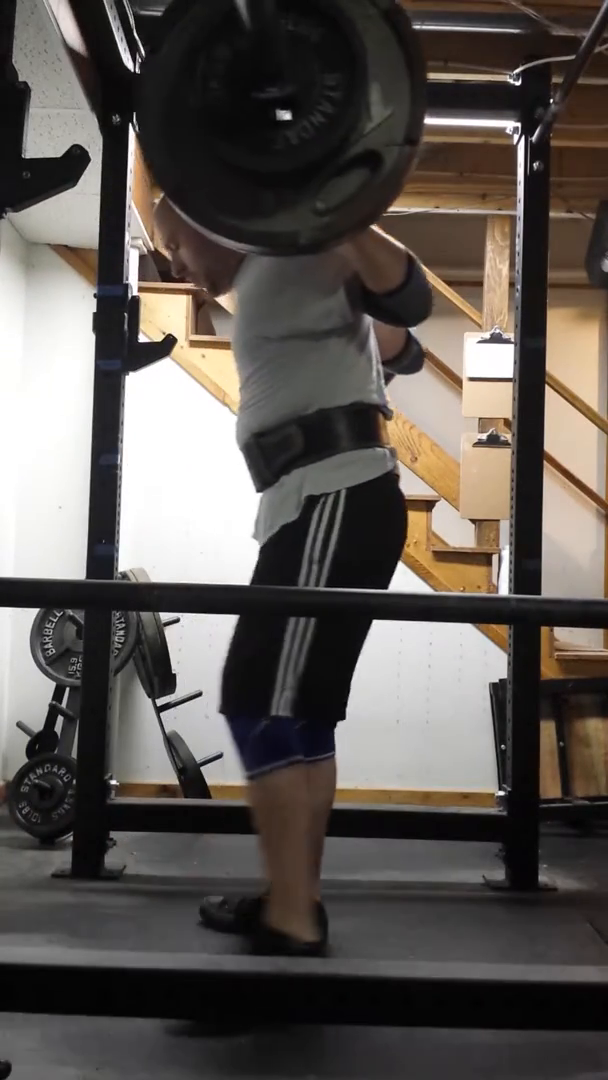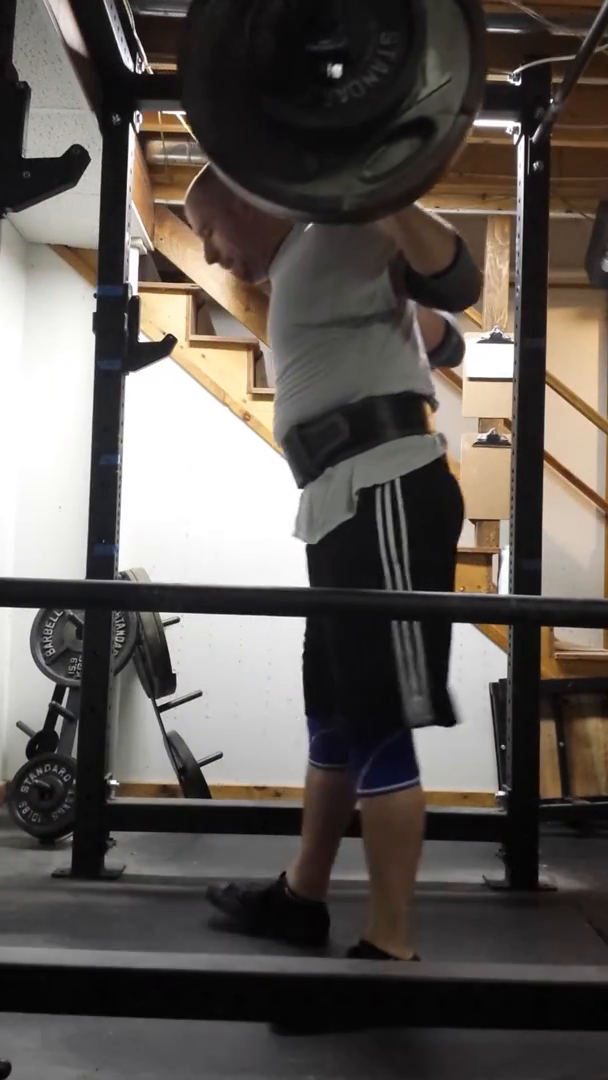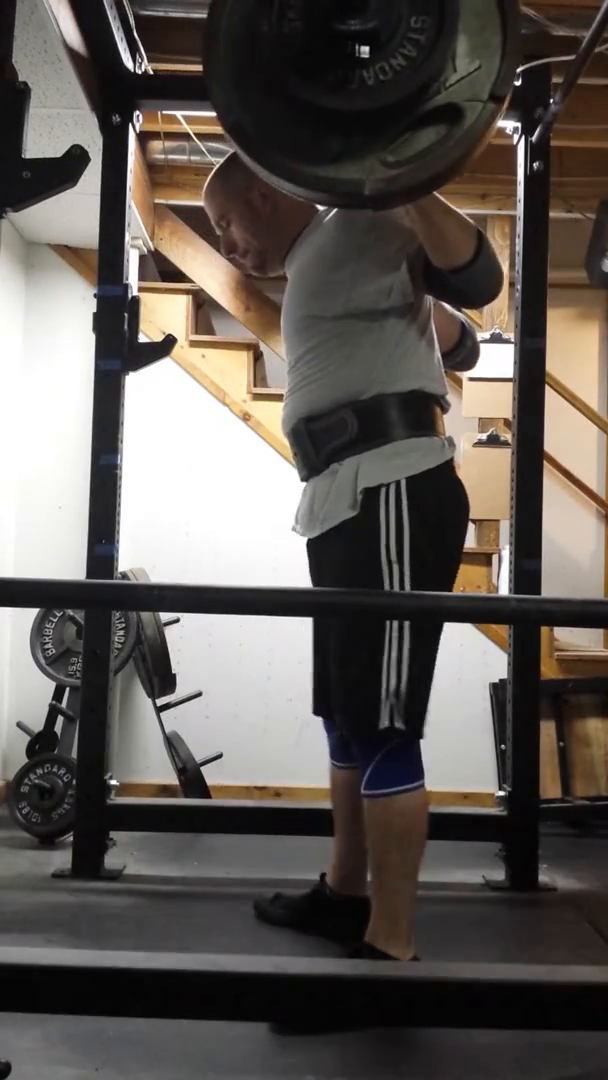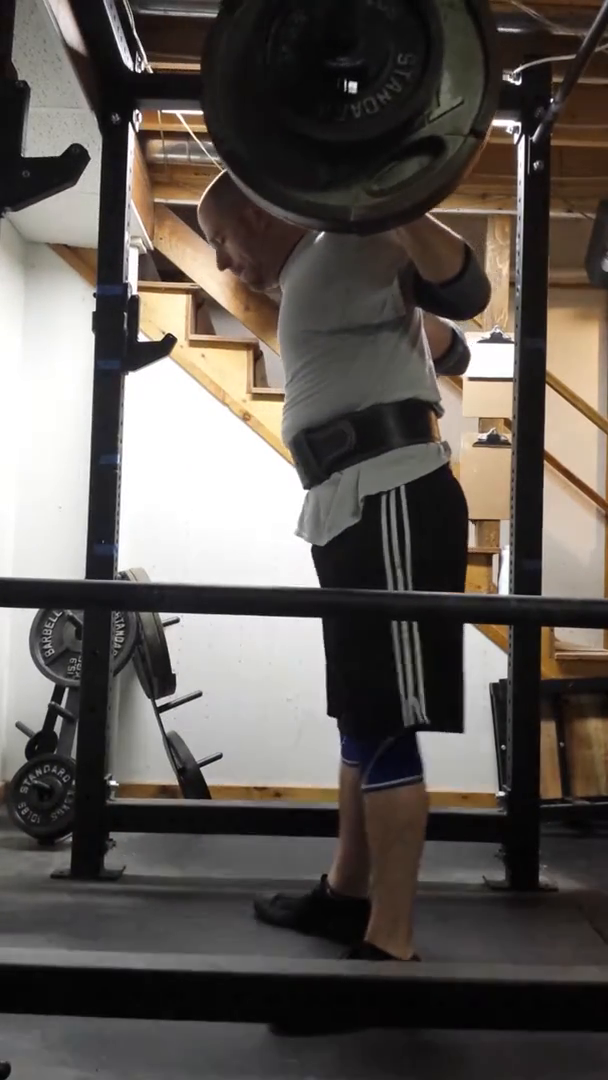
dt=0.4s
person 1, frame 1
left shoulder: (293, 257)
right shoulder: (272, 280)
left elbow: (408, 297)
right elbow: (400, 348)
left hip: (338, 503)
right hip: (308, 508)
left knee: (262, 707)
right knee: (289, 710)
left ankle: (291, 930)
right ankle: (289, 899)
person 1, frame 2
left shoulder: (335, 238)
right shoulder: (307, 270)
left elbow: (455, 282)
right elbow: (440, 341)
right wrist: (412, 318)
left hip: (386, 496)
right hip: (346, 508)
left knee: (374, 724)
right knee: (331, 714)
left ankle: (389, 950)
right ankle: (299, 898)
person 1, frame 3
left shoulder: (352, 230)
right shoulder: (320, 266)
left elbow: (475, 276)
right elbow: (454, 342)
right wrist: (431, 319)
left hip: (392, 497)
right hip: (349, 506)
left knee: (381, 725)
right knee: (347, 716)
left ankle: (390, 950)
right ankle: (345, 893)
person 1, frame 4
left shoulder: (345, 245)
right shoulder: (316, 279)
left elbow: (464, 290)
right elbow: (446, 347)
right wrist: (419, 328)
left hip: (393, 501)
right hip: (354, 509)
left knee: (381, 722)
right knee: (360, 714)
left ankle: (389, 946)
right ankle: (346, 892)
